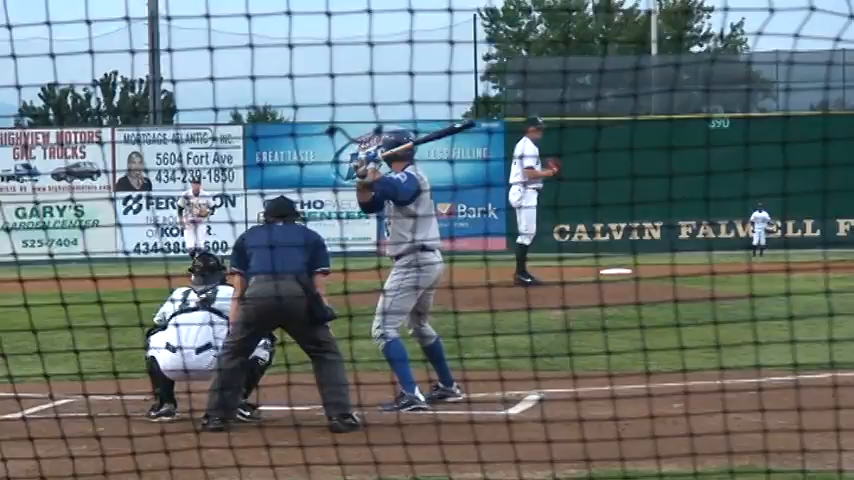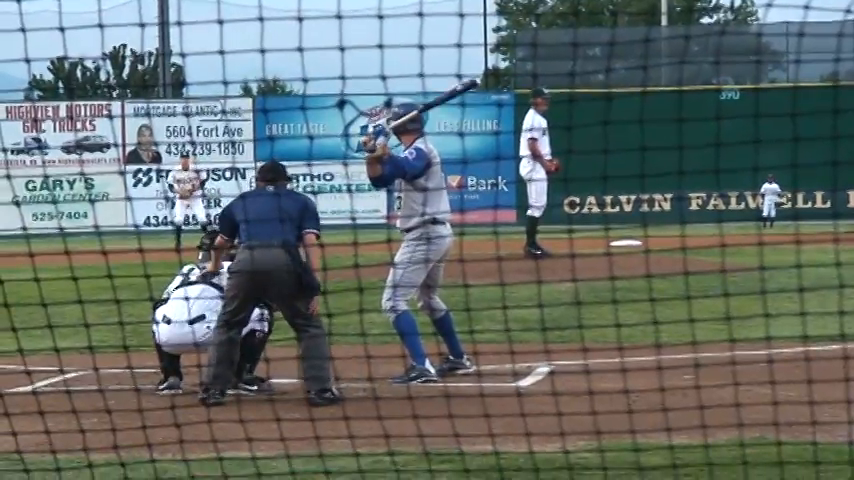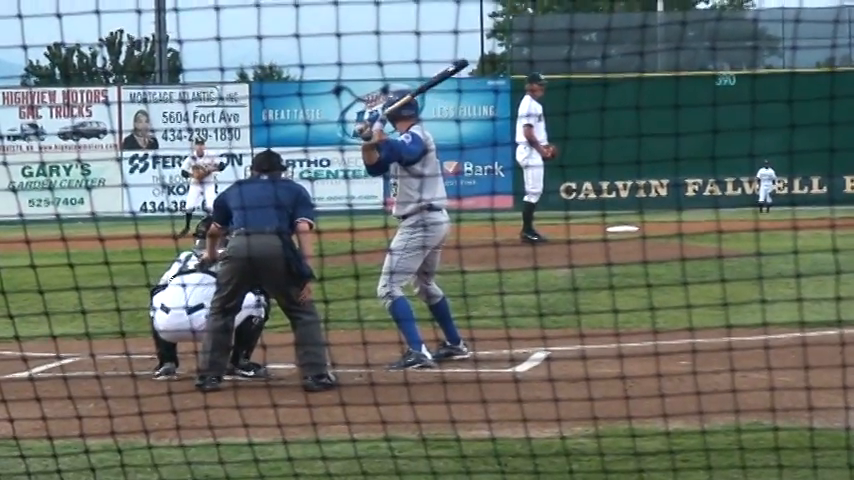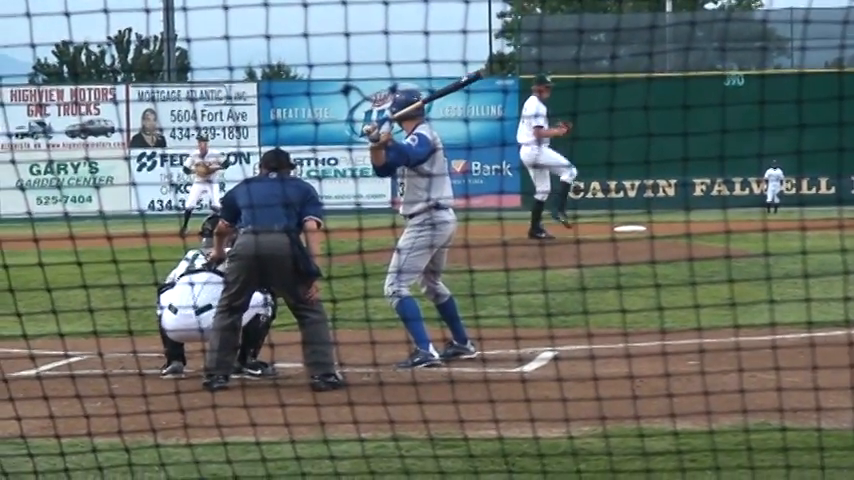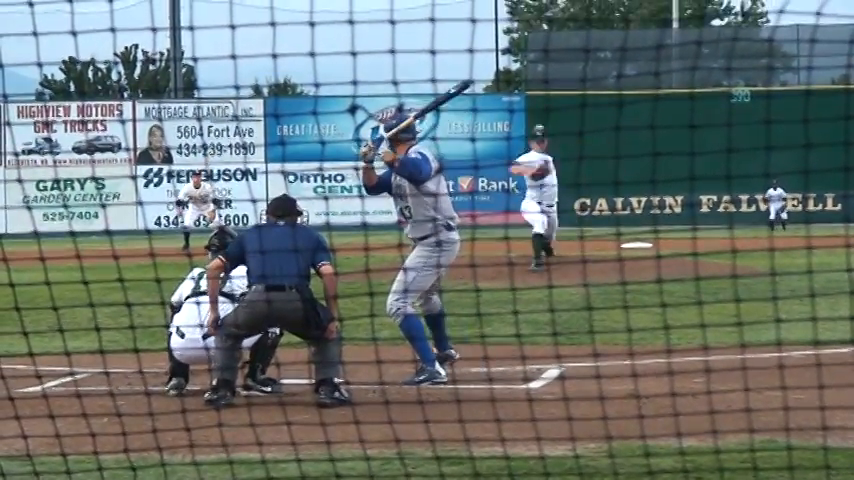
dt=1s
person 1, frame 1
left shoulder: (410, 177)
right shoulder: (401, 179)
left elbow: (390, 189)
right elbow: (369, 205)
left wrist: (373, 167)
right wrist: (362, 178)
left hip: (413, 263)
right hip: (426, 261)
left knee: (384, 328)
right knee: (420, 325)
left ankle: (411, 394)
right ankle: (448, 386)
person 1, frame 2
left shoulder: (420, 150)
right shoulder: (413, 153)
left elbow: (401, 169)
right elbow: (379, 180)
left wrist: (382, 144)
right wrist: (372, 153)
left hip: (424, 236)
right hip: (436, 234)
left knee: (393, 301)
right knee: (428, 298)
left ankle: (421, 366)
right ankle: (458, 358)
person 1, frame 3
left shoulder: (416, 137)
right shoulder: (407, 140)
left elbow: (396, 152)
right elbow: (375, 167)
left wrist: (377, 130)
right wrist: (367, 140)
left hip: (420, 222)
right hip: (433, 220)
left knee: (388, 287)
right knee: (425, 283)
left ankle: (418, 351)
right ankle: (455, 344)
person 1, frame 4
left shoulder: (423, 135)
right shoulder: (416, 139)
left elbow: (404, 156)
right elbow: (383, 168)
left wrist: (386, 136)
right wrist: (375, 141)
left hip: (427, 222)
right hip: (439, 220)
left knee: (395, 286)
right knee: (432, 283)
left ankle: (425, 351)
right ankle: (462, 343)
person 1, frame 5
left shoulder: (418, 156)
right shoulder: (397, 165)
left elbow: (414, 171)
right elbow: (372, 187)
left wrist: (389, 160)
right wrist: (368, 162)
left hip: (436, 242)
right hip: (434, 241)
left knee: (398, 304)
right knee: (426, 295)
left ankle: (431, 368)
right ankle: (445, 350)
person 2, frame 1
left shoulder: (247, 237)
right shoulder: (311, 236)
left elbow: (239, 288)
right elbow: (318, 286)
left wrist: (234, 329)
right wrist: (323, 317)
left hip: (258, 294)
right hip: (298, 294)
left knee: (232, 352)
right knee: (327, 353)
left ankle: (216, 415)
right ankle: (340, 415)
person 2, frame 2
left shoulder: (240, 202)
right shoulder: (301, 201)
left elbow: (220, 243)
right elbow: (311, 243)
left wrist: (214, 265)
right wrist: (313, 286)
left hip: (245, 263)
right hip: (284, 263)
left knee: (227, 325)
right knee: (310, 326)
left ankle: (213, 389)
right ankle: (320, 389)
person 2, frame 3
left shoulder: (233, 191)
right shoulder: (294, 190)
left elbow: (214, 231)
right elbow: (303, 230)
left wrist: (210, 253)
right wrist: (306, 274)
left hip: (238, 248)
right hip: (276, 248)
left knee: (220, 311)
right knee: (303, 311)
left ankle: (209, 376)
right ankle: (316, 375)
person 2, frame 4
left shoulder: (242, 188)
right shoulder: (303, 188)
left elbow: (222, 229)
right elbow: (312, 229)
left wrist: (217, 252)
right wrist: (314, 274)
left hip: (246, 245)
right hip: (284, 246)
left knee: (227, 310)
right knee: (311, 310)
left ankle: (216, 374)
right ankle: (323, 374)
person 2, frame 5
left shoulder: (249, 235)
right shoulder: (310, 235)
left elbow: (214, 268)
right elbow: (328, 273)
left wrist: (214, 311)
right wrist: (334, 316)
left hip: (257, 301)
right hip: (297, 302)
left knee: (226, 332)
right knee: (328, 333)
left ankle: (222, 389)
right ankle: (328, 389)
person 3, frame 1
left shoulder: (178, 293)
right shoulder: (230, 293)
left elbow: (159, 323)
left hip: (170, 365)
right hip: (210, 362)
left knee: (154, 337)
right knee: (264, 343)
left ankle: (164, 404)
right ankle: (238, 402)
person 3, frame 2
left shoulder: (186, 270)
right shoulder: (230, 268)
left elbow: (166, 300)
left hip: (167, 338)
right hip: (205, 333)
left knee: (160, 309)
right knee: (261, 313)
left ankle: (170, 377)
right ankle: (243, 378)
person 3, frame 3
left shoulder: (182, 258)
left elbow: (161, 287)
left hip: (165, 326)
right hip: (204, 324)
left knee: (158, 297)
right knee: (258, 300)
left ankle: (166, 363)
right ankle: (239, 363)
person 3, frame 4
left shoulder: (189, 256)
left elbow: (168, 285)
left hip: (173, 326)
right hip: (213, 323)
left knee: (166, 295)
right knee: (264, 299)
left ankle: (174, 362)
right ankle: (246, 362)
person 3, frame 5
left shoulder: (195, 274)
right shoulder: (244, 272)
left elbow: (174, 304)
left knee: (177, 319)
left ankle: (177, 379)
right ankle: (255, 378)
person 4, frame 1
left shoulder: (523, 144)
right shoulder: (529, 146)
right elbow: (530, 173)
left wrist: (545, 170)
right wrist: (549, 173)
left hip: (523, 192)
right hip: (525, 192)
left knee: (526, 233)
right knee: (527, 233)
left ankle: (521, 271)
right ankle: (520, 273)
person 4, frame 2
left shoulder: (537, 117)
right shoulder: (534, 117)
right elbow: (532, 146)
left wrist: (548, 161)
right wrist: (545, 164)
left hip: (537, 165)
right hip: (535, 165)
left knee: (538, 205)
right knee: (537, 205)
left ankle: (532, 243)
right ankle: (530, 245)
person 4, frame 3
left shoulder: (534, 104)
right shoulder: (529, 104)
right elbow: (527, 132)
left wrist: (544, 146)
right wrist: (542, 151)
left hip: (533, 151)
right hip: (531, 151)
left knee: (534, 191)
right knee: (534, 191)
left ankle: (528, 229)
right ankle: (526, 231)
person 4, frame 4
left shoulder: (530, 103)
right shoulder: (537, 105)
right elbow: (540, 134)
left wrist: (556, 128)
right wrist: (559, 132)
left hip: (528, 151)
right hip: (535, 150)
left knee: (542, 189)
right knee: (569, 171)
left ankle: (535, 228)
right ankle: (560, 210)
person 4, frame 5
left shoulder: (547, 157)
right shoulder: (529, 158)
right elbow: (514, 168)
right wrist: (530, 171)
left hip: (550, 205)
right hip: (535, 206)
left knee: (549, 235)
right knee: (540, 226)
right ankle: (538, 259)
